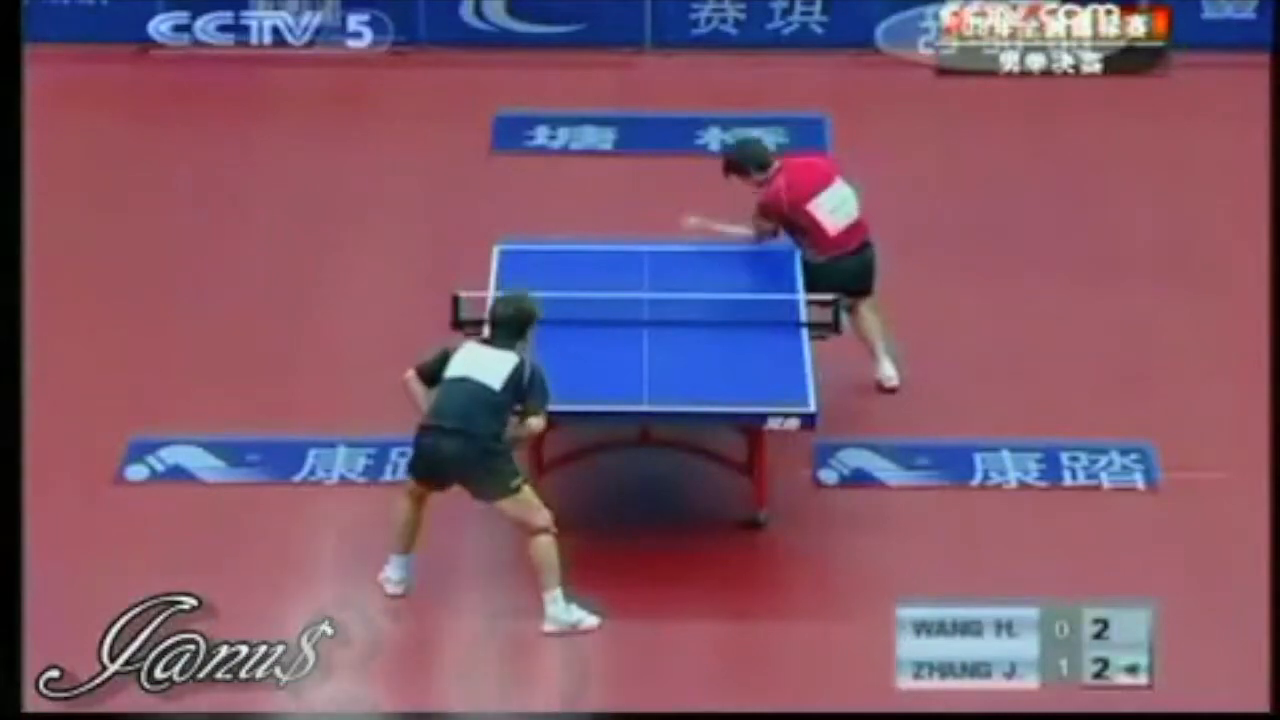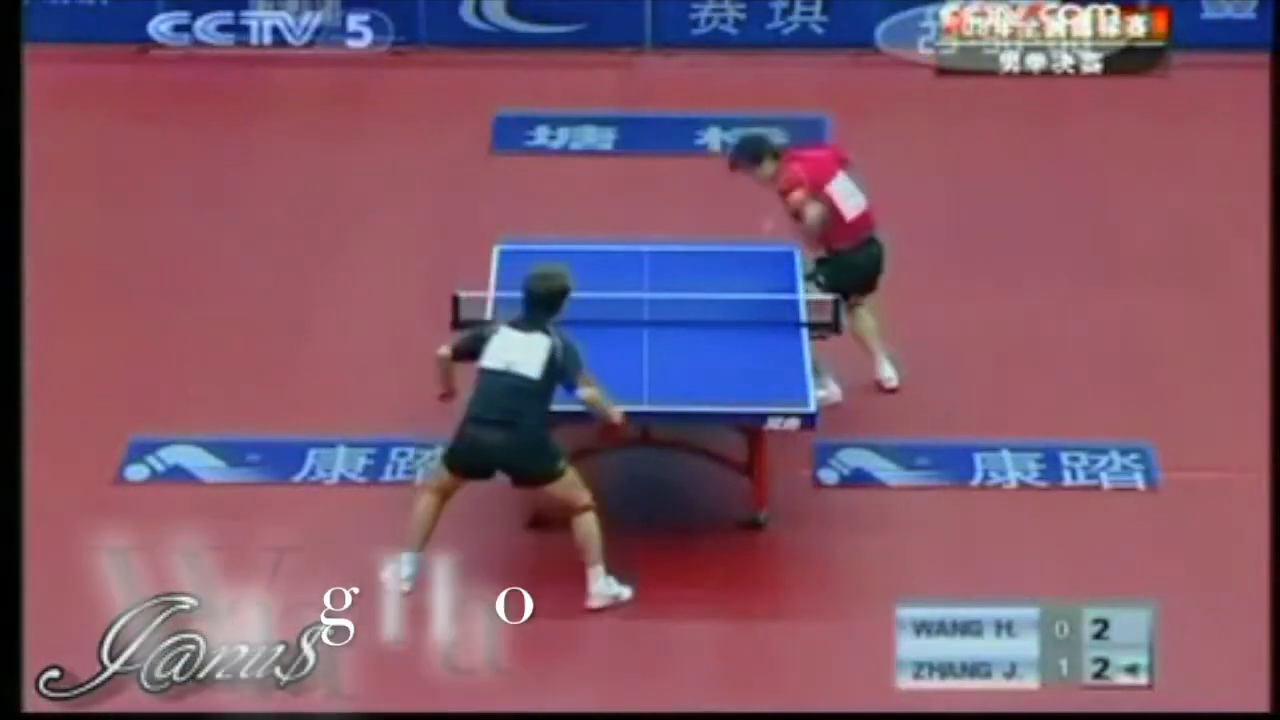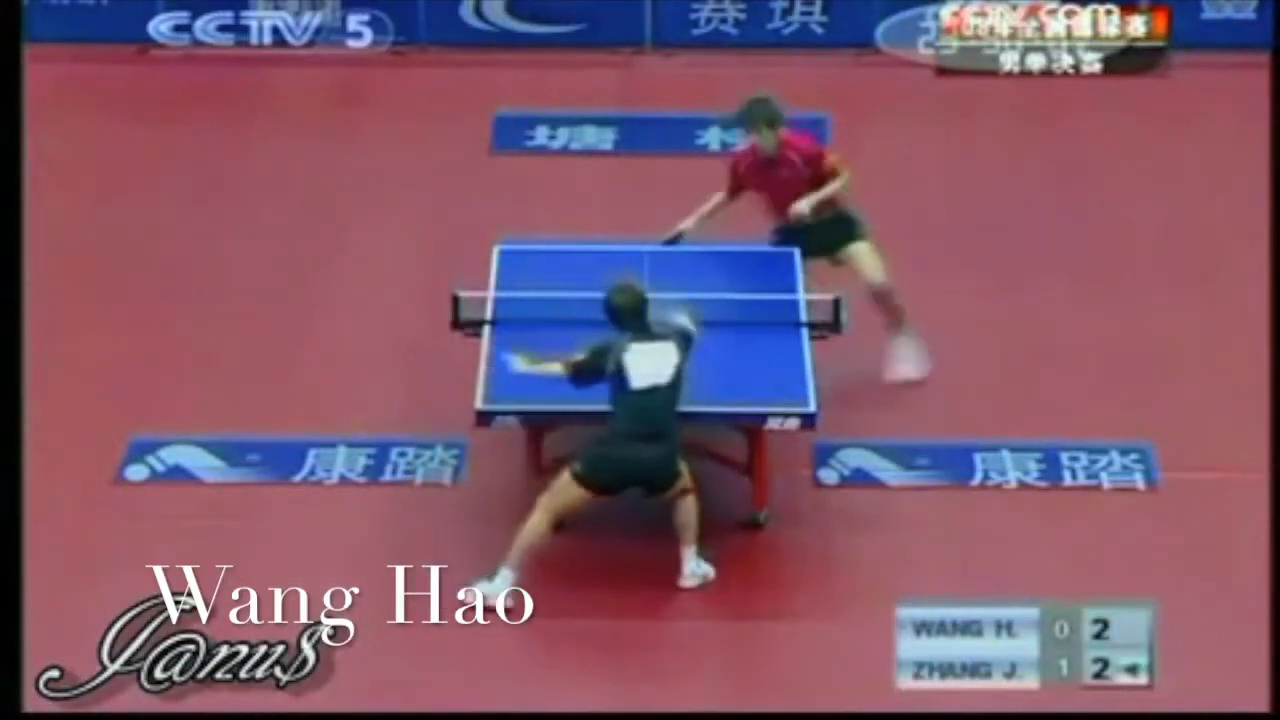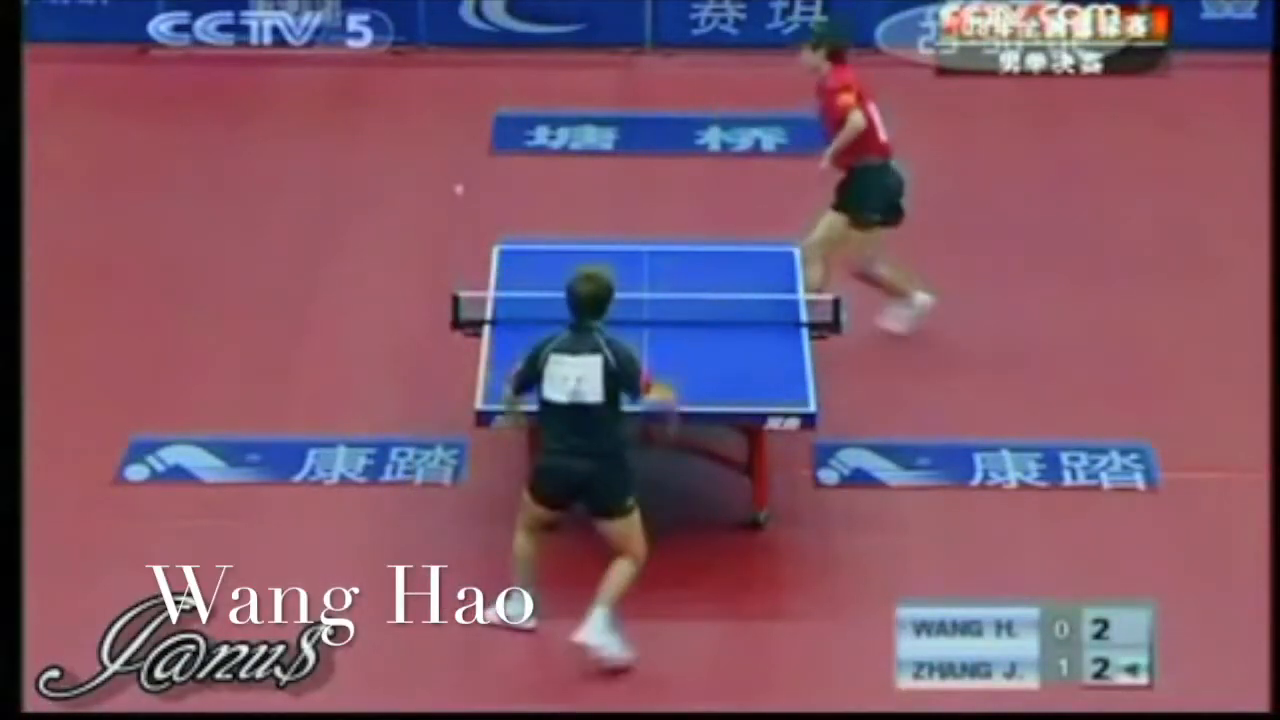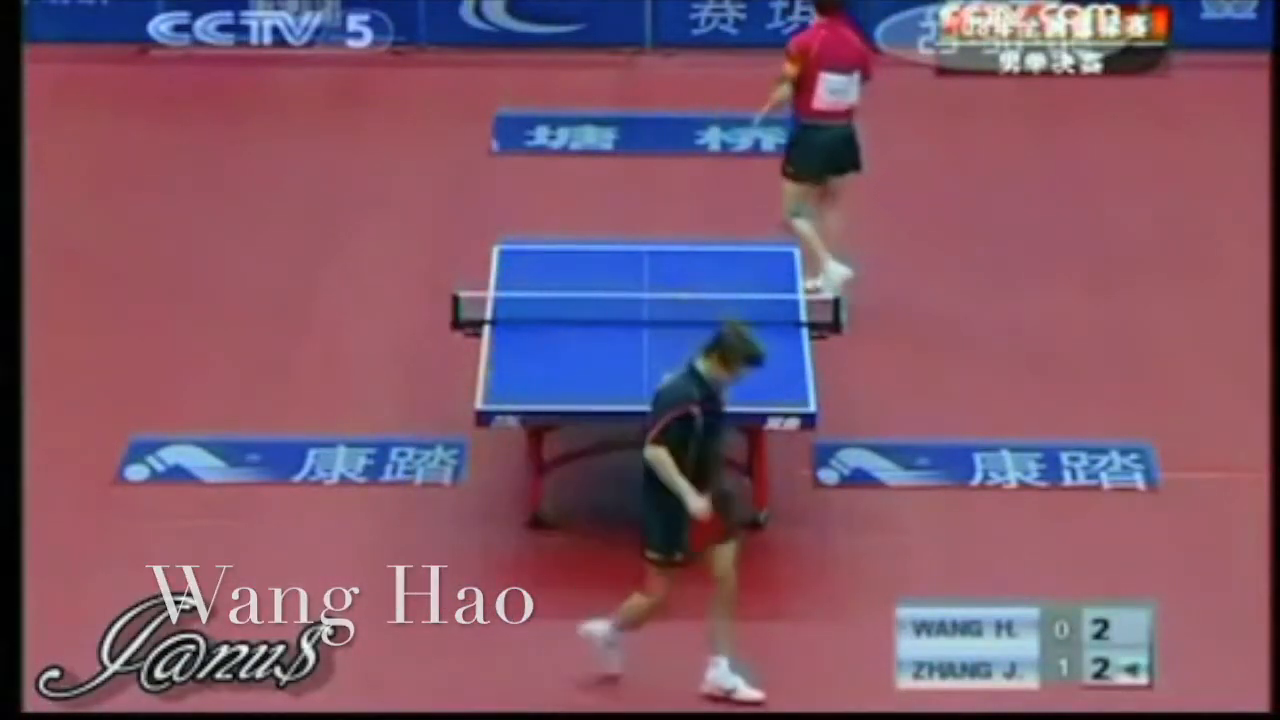
dt=0.7s
person 1, frame 1
left shoulder: (461, 351)
right shoulder: (526, 368)
left elbow: (412, 377)
right elbow: (535, 425)
right wrist: (508, 440)
left hip: (433, 442)
right hip: (479, 452)
left knee: (412, 496)
right knee: (540, 522)
left ankle: (395, 574)
right ankle: (557, 611)
person 1, frame 2
left shoulder: (493, 332)
right shoulder: (558, 345)
left elbow: (445, 355)
right elbow: (586, 393)
left wrist: (448, 387)
right wrist: (611, 413)
left hip: (475, 435)
right hip: (523, 442)
left knee: (434, 491)
right knee: (581, 504)
left ankle: (407, 569)
right ankle: (599, 586)
person 1, frame 3
left shoulder: (611, 351)
right shoulder: (673, 341)
left elbow: (564, 370)
right elbow: (688, 329)
left wrist: (527, 366)
right wrist: (679, 323)
left hip: (615, 453)
right hip: (662, 456)
left knee: (546, 508)
right knee: (684, 489)
left ankle: (501, 585)
right ankle: (691, 566)
person 1, frame 4
left shoulder: (546, 350)
right shoulder: (615, 354)
left elbow: (512, 396)
right elbow: (648, 399)
left wrist: (519, 412)
right wrist: (669, 398)
left hip: (555, 464)
right hip: (604, 468)
left knee: (527, 526)
right knee: (631, 555)
left ankle: (518, 608)
right ankle: (598, 627)
person 1, frame 5
left shoulder: (710, 386)
right shoulder: (676, 394)
right elbow: (654, 450)
right wrist: (689, 496)
left hip: (706, 502)
right hip: (675, 508)
left knee: (725, 585)
right knee: (655, 596)
left ankle: (718, 672)
right ankle: (605, 633)
person 2, frame 1
left shoulder: (774, 195)
right shoulder: (815, 161)
left elbow: (757, 235)
right elbow: (850, 197)
left wrist: (707, 225)
left hip: (828, 266)
right hip: (862, 252)
right knee: (861, 306)
right ankle: (885, 368)
person 2, frame 2
left shoulder: (789, 180)
right shoulder: (818, 154)
left elbow: (814, 216)
right elbow: (840, 161)
left wrist: (811, 239)
left hip: (846, 257)
right hip: (871, 248)
right knee: (856, 306)
left ankle: (825, 386)
right ankle: (884, 369)
person 2, frame 3
left shoulder: (805, 149)
right shoulder: (745, 161)
left elbow: (842, 177)
right elbow: (727, 194)
left wrist: (812, 201)
right wrist: (691, 221)
left hip: (830, 223)
right hip: (791, 230)
left knee: (878, 284)
left ankle: (902, 341)
person 2, frame 4
left shoulder: (838, 82)
right shoulder: (839, 82)
left elbow: (858, 123)
left wrist: (831, 151)
left hip: (872, 179)
right hip: (859, 178)
left knee: (862, 265)
right knee: (813, 249)
left ankle: (912, 301)
person 2, frame 5
left shoulder: (804, 42)
right shoulder: (856, 43)
left elbow: (786, 90)
right elbow: (863, 82)
left wrist: (763, 111)
left hip: (811, 134)
right hip: (843, 133)
left knee: (792, 214)
right knee: (826, 205)
left ankle: (831, 267)
right ankle: (823, 276)
